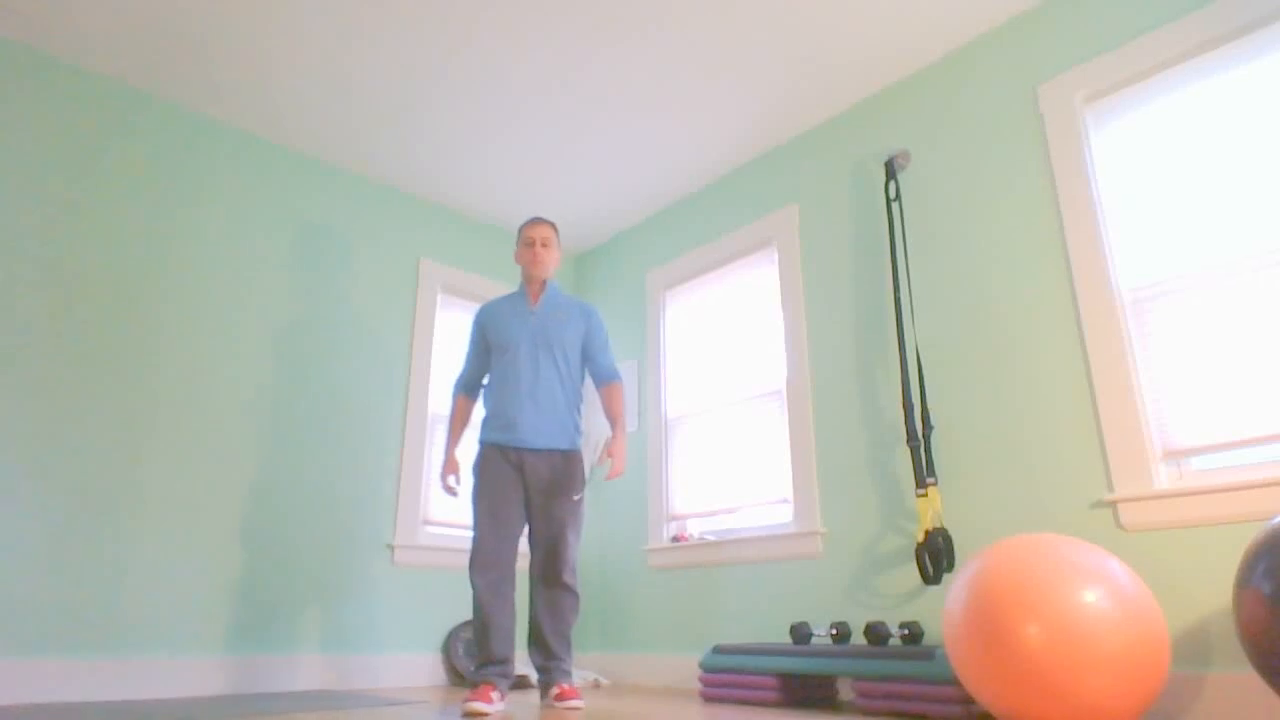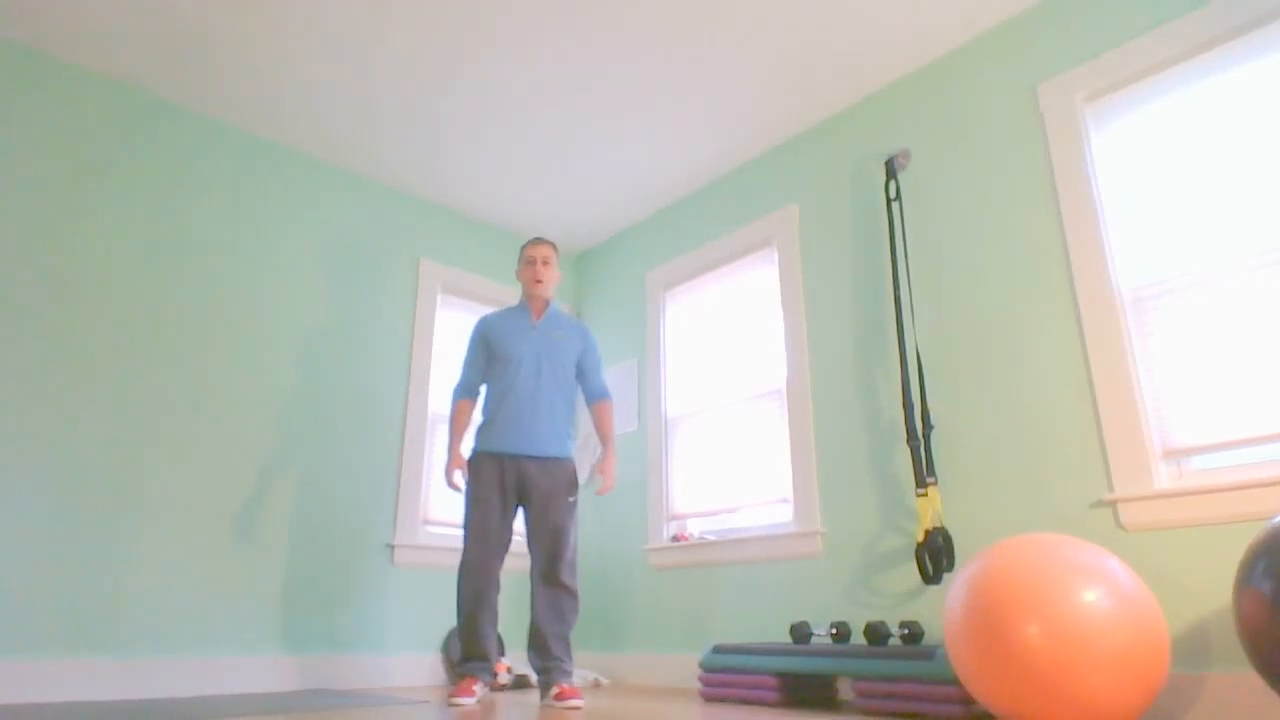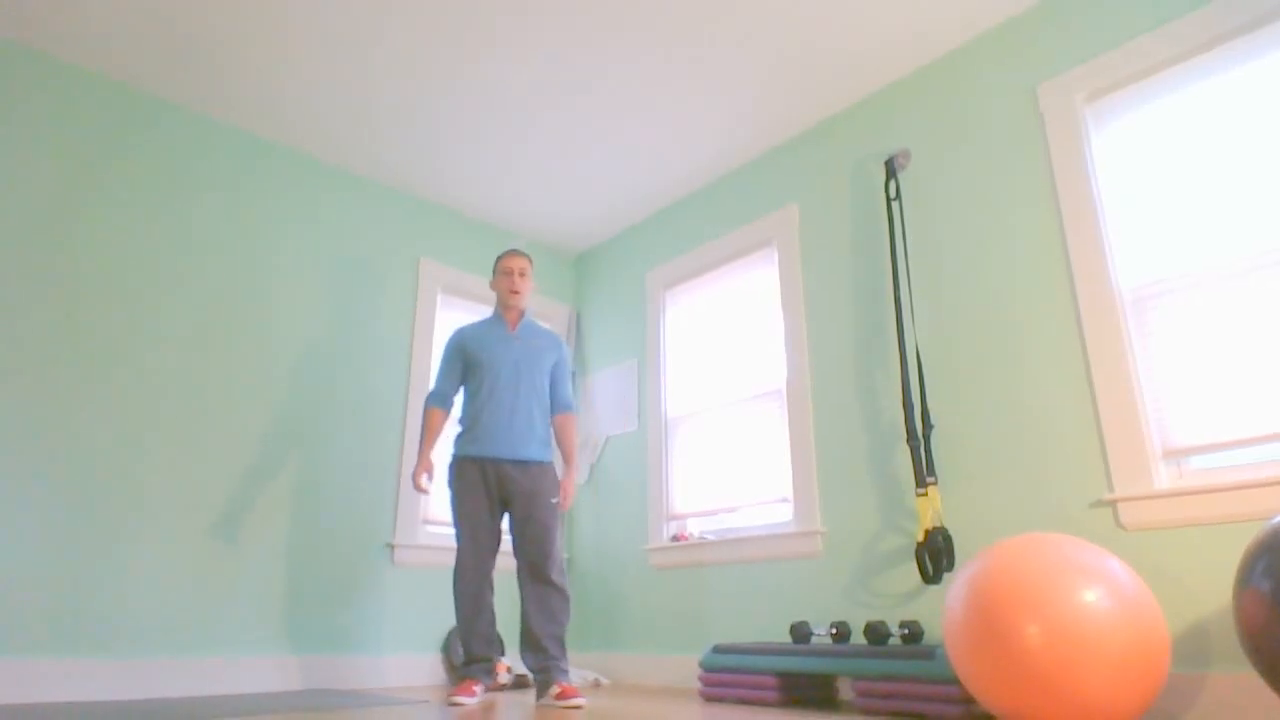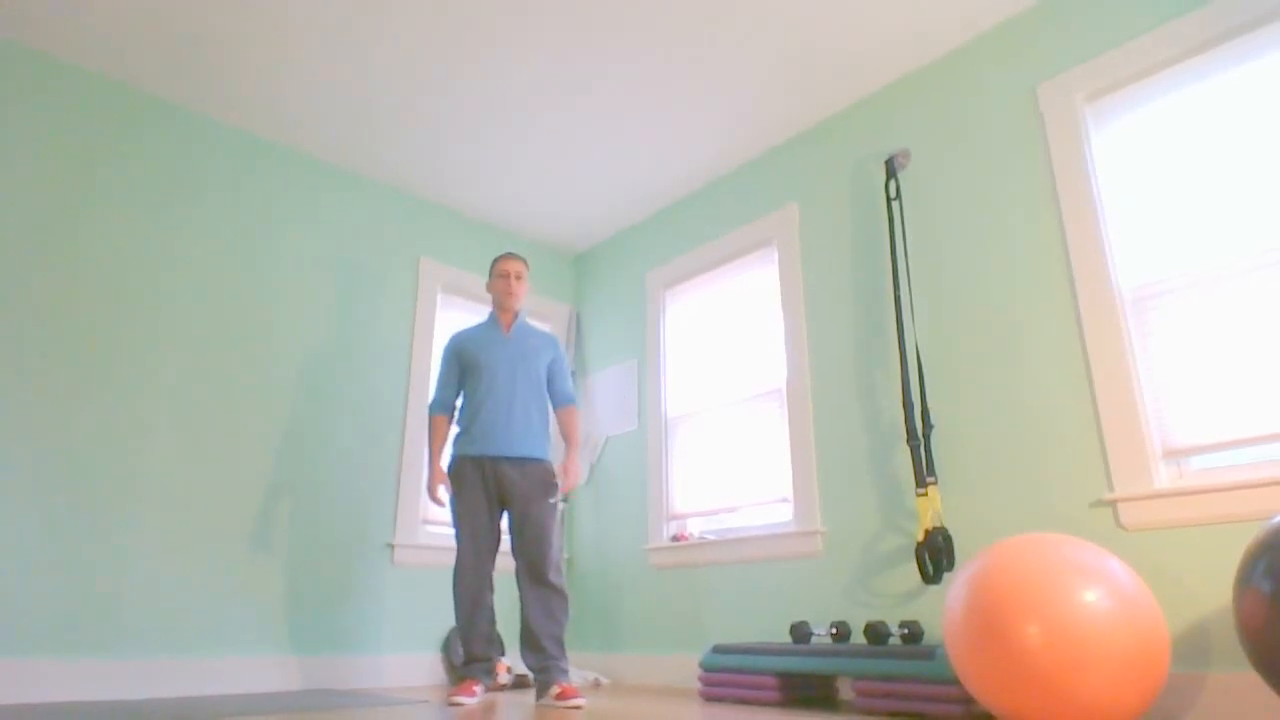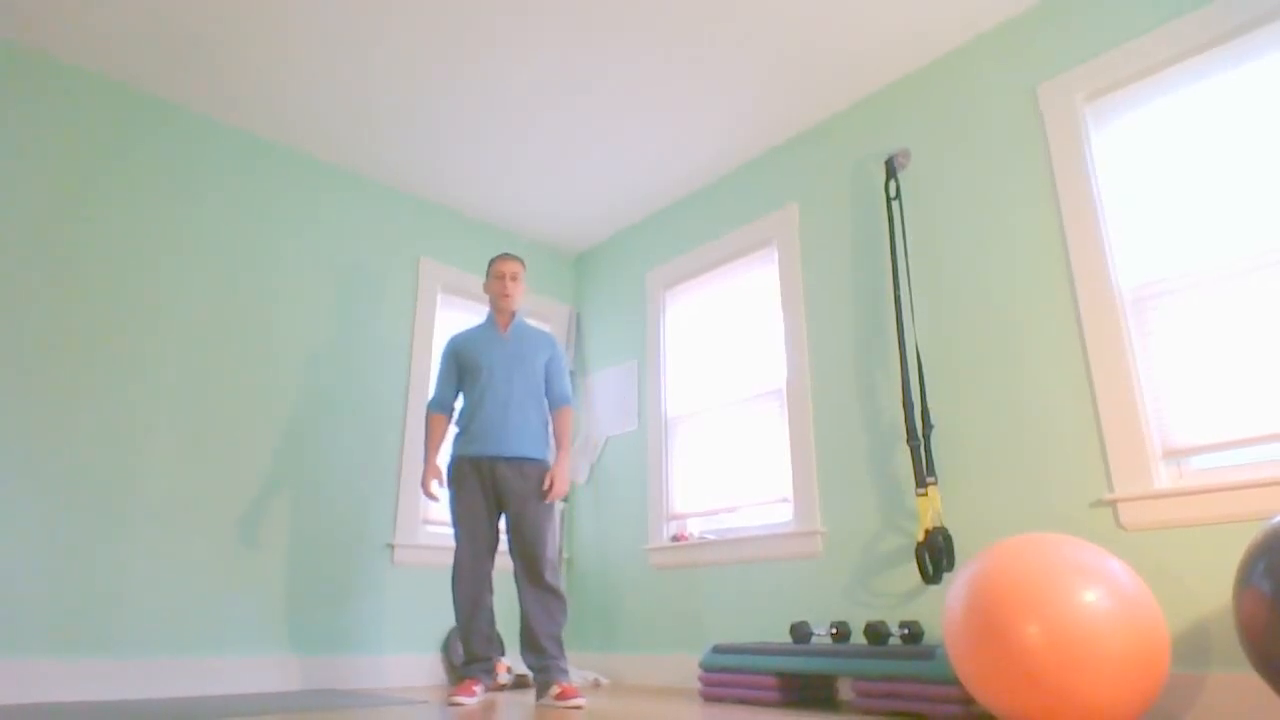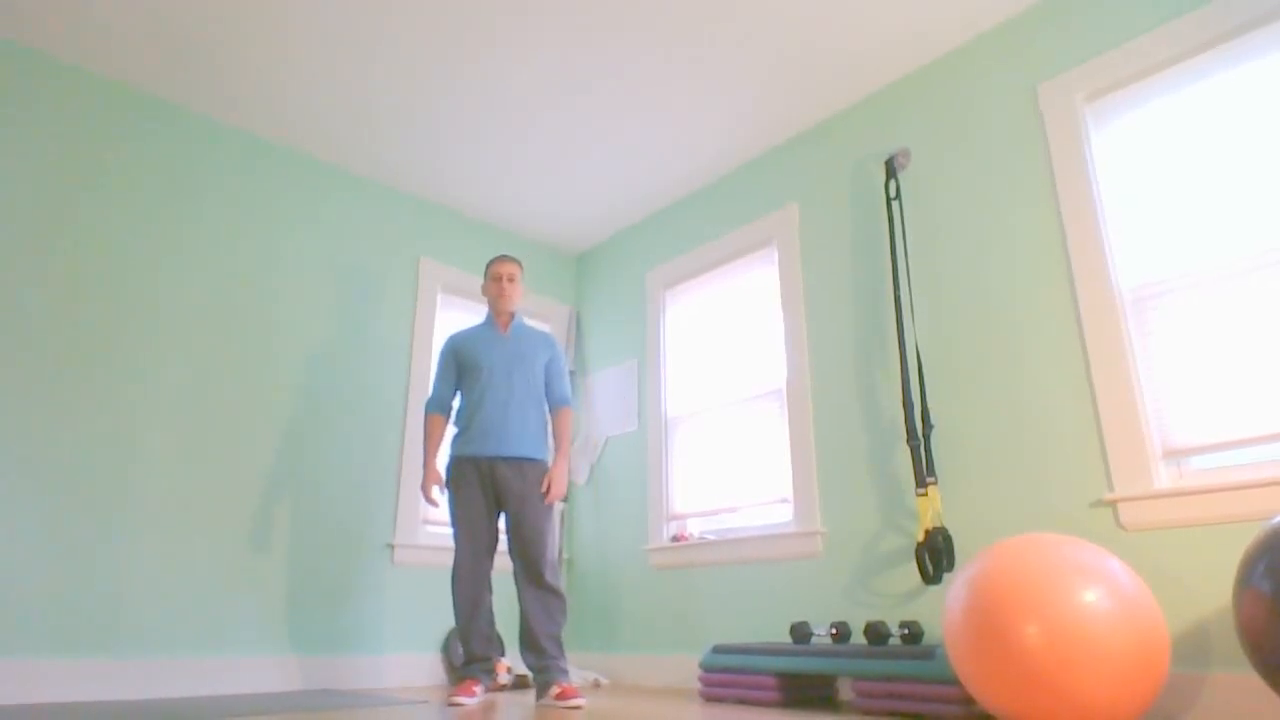
dt=0.4s
person 1, frame 1
left shoulder: (583, 314)
right shoulder: (491, 314)
left elbow: (607, 376)
right elbow: (468, 385)
left wrist: (618, 432)
right wrist: (450, 449)
left hip: (560, 456)
right hip: (499, 453)
left knee: (557, 568)
right knee: (491, 559)
left ankle: (556, 675)
right ankle: (492, 677)
person 1, frame 2
left shoulder: (578, 334)
right shoulder: (490, 327)
left elbow: (597, 394)
right elbow: (467, 390)
left wrist: (608, 449)
right wrist: (455, 447)
left hip: (554, 463)
right hip: (492, 459)
left knee: (556, 569)
right knee: (479, 564)
left ankle: (555, 676)
right ankle: (476, 670)
person 1, frame 3
left shoulder: (552, 344)
right shoulder: (465, 338)
left elbow: (563, 409)
right elbow: (440, 398)
left wrist: (570, 467)
right wrist: (424, 453)
left hip: (534, 467)
right hip: (473, 465)
left knee: (544, 568)
right knee: (473, 568)
left ankle: (551, 674)
right ankle: (477, 671)
person 1, frame 4
left shoulder: (548, 344)
right shoulder: (462, 342)
left elbow: (564, 401)
right elbow: (442, 406)
left wrist: (572, 451)
right wrist: (435, 463)
left hip: (532, 465)
right hip: (472, 464)
left knee: (542, 566)
right knee: (473, 567)
left ankle: (551, 675)
right ankle: (477, 672)
person 1, frame 5
left shoulder: (546, 343)
right shoulder: (461, 344)
left elbow: (561, 403)
right elbow: (441, 404)
left wrist: (563, 459)
right wrist: (430, 459)
left hip: (530, 464)
right hip: (470, 464)
left knee: (539, 566)
right knee: (472, 567)
left ankle: (551, 674)
right ankle: (477, 672)
person 1, frame 6
left shoulder: (546, 344)
right shoulder: (459, 343)
left elbow: (561, 404)
right elbow: (438, 406)
left wrist: (561, 461)
right wrist: (429, 463)
left hip: (529, 464)
right hip: (469, 464)
left knee: (538, 565)
right knee: (471, 567)
left ankle: (551, 675)
right ankle: (477, 672)
